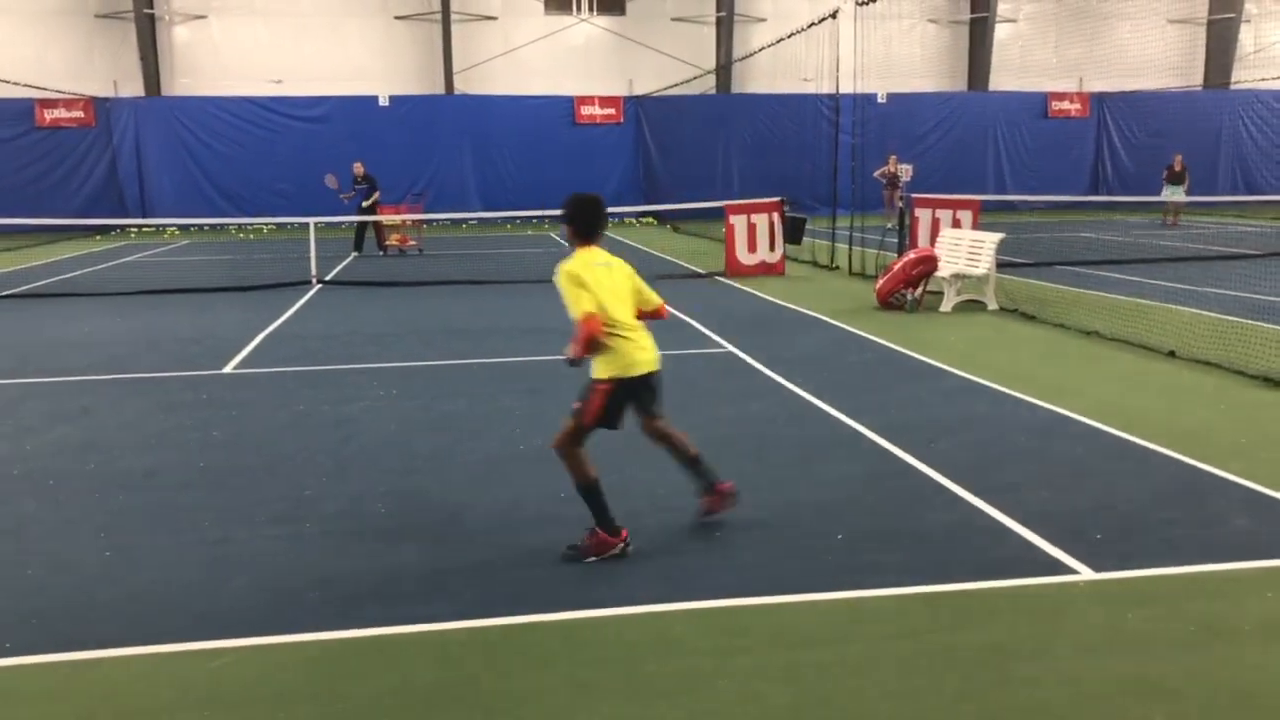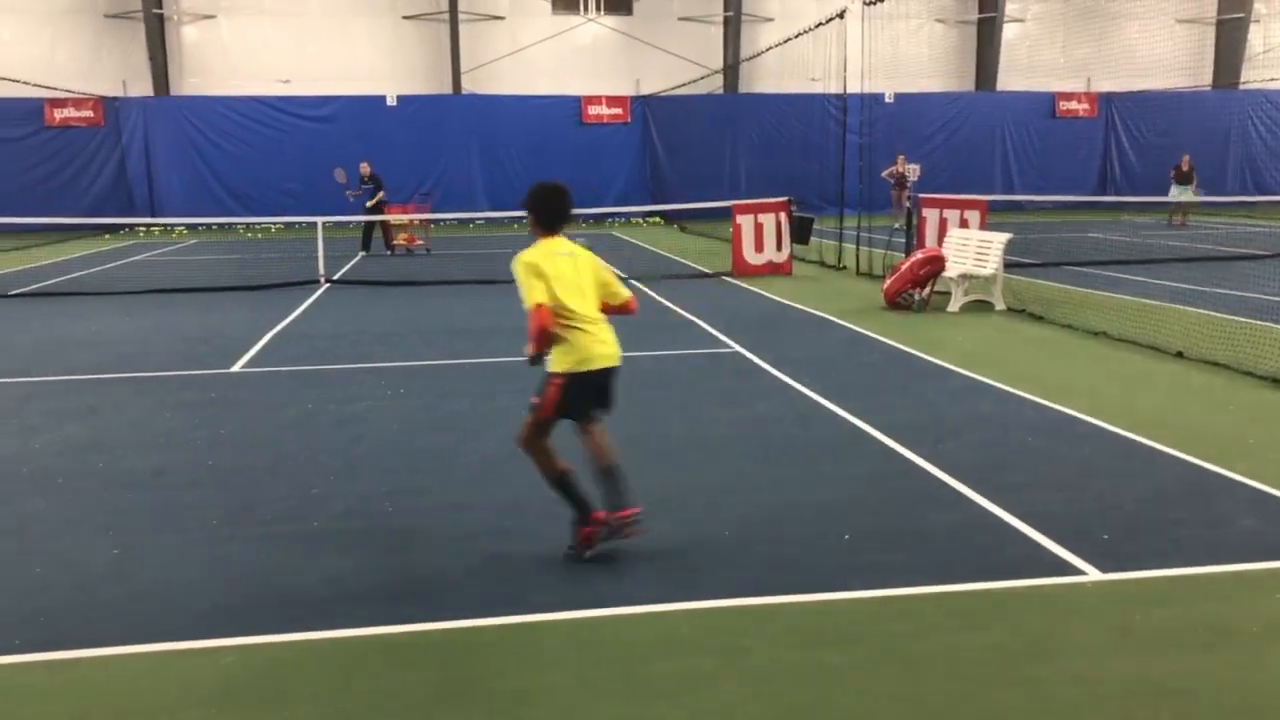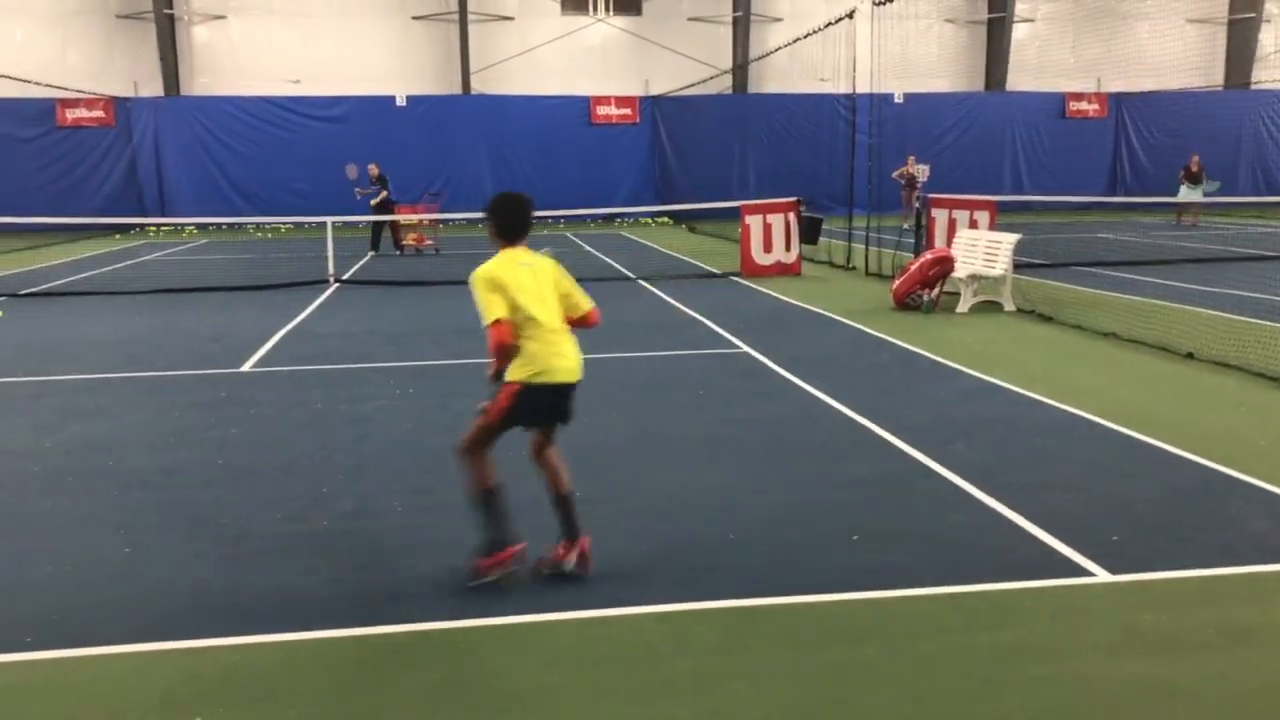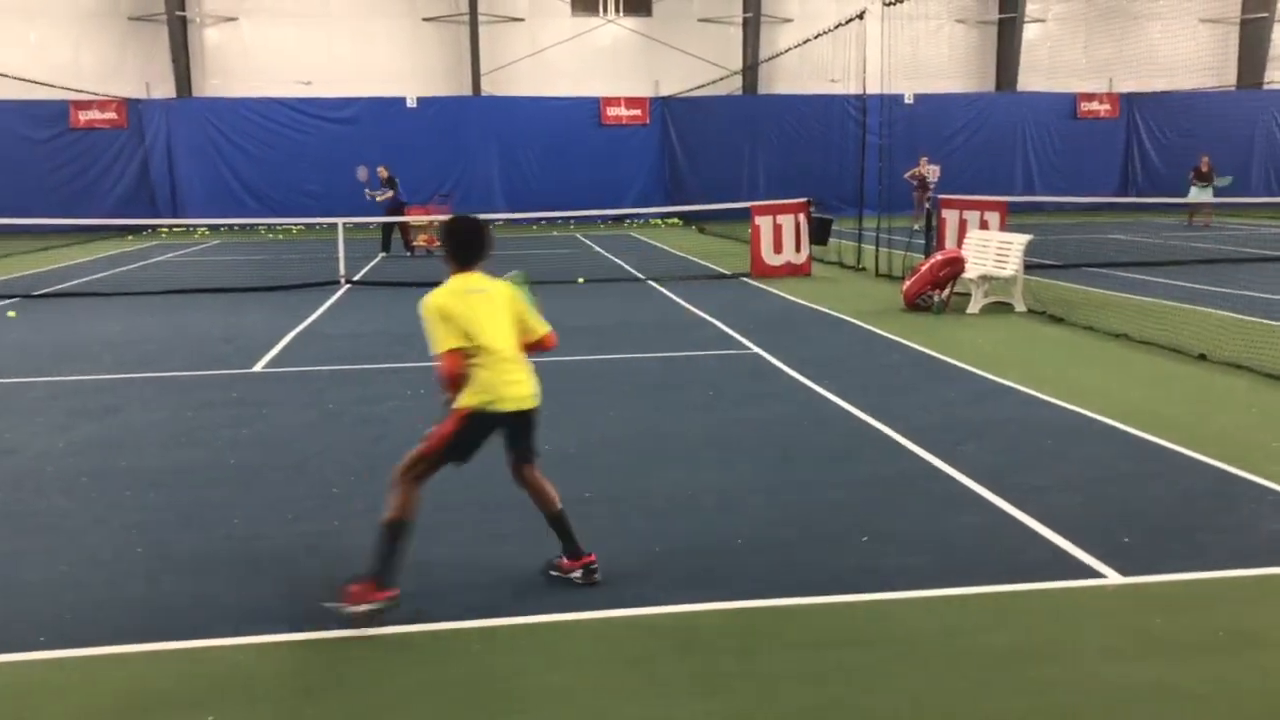
dt=0.1s
person 1, frame 1
left shoulder: (569, 270)
right shoulder: (617, 265)
left elbow: (591, 331)
right elbow: (658, 309)
left wrist: (576, 353)
left hip: (618, 370)
right hip: (645, 358)
left knee: (566, 443)
right knee: (654, 425)
left ankle: (610, 534)
right ankle: (715, 488)
person 1, frame 2
left shoulder: (528, 260)
right shoulder: (586, 256)
left elbow: (542, 321)
right elbow: (628, 305)
left wrist: (535, 350)
left hip: (575, 360)
right hip: (607, 351)
left knee: (531, 438)
right knee: (589, 424)
left ankle: (589, 519)
right ankle: (619, 508)
person 1, frame 3
left shoulder: (486, 274)
right shoulder: (549, 266)
left elbow: (502, 339)
right elbow: (589, 317)
left wrist: (497, 368)
left hip: (534, 372)
right hip: (569, 365)
left knee: (472, 449)
right knee: (543, 448)
left ankle: (501, 544)
right ankle: (572, 543)
person 1, frame 4
left shoulder: (437, 301)
right shoulder: (506, 291)
left elbow: (453, 370)
right elbow: (546, 341)
left wrist: (452, 397)
left hip: (483, 399)
right hip: (523, 392)
left knee: (407, 478)
right knee: (525, 471)
left ankle: (378, 585)
right ankle: (577, 558)
